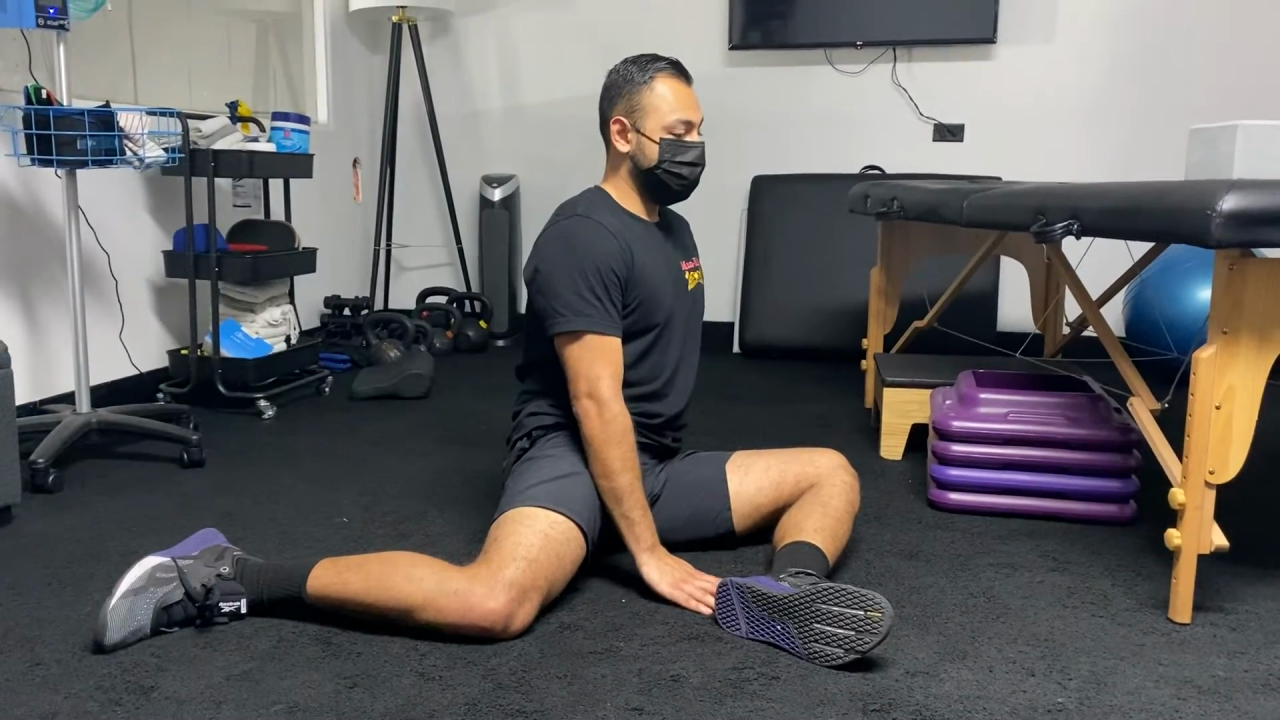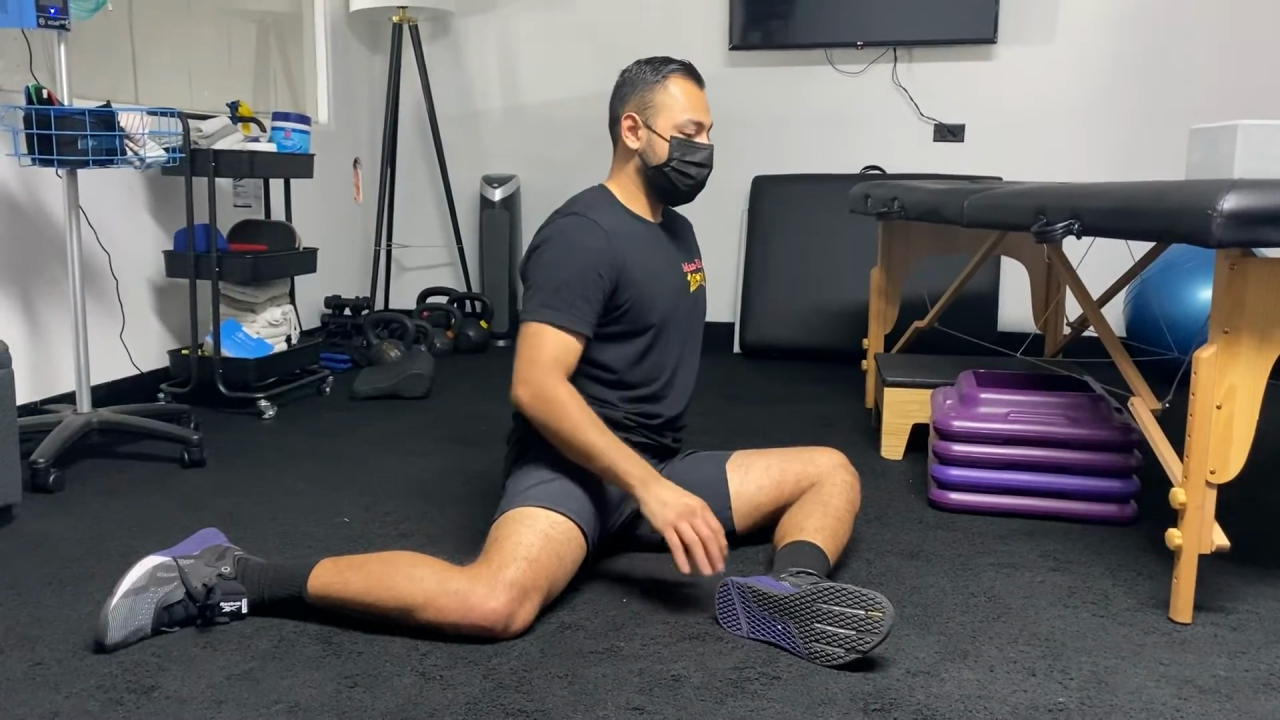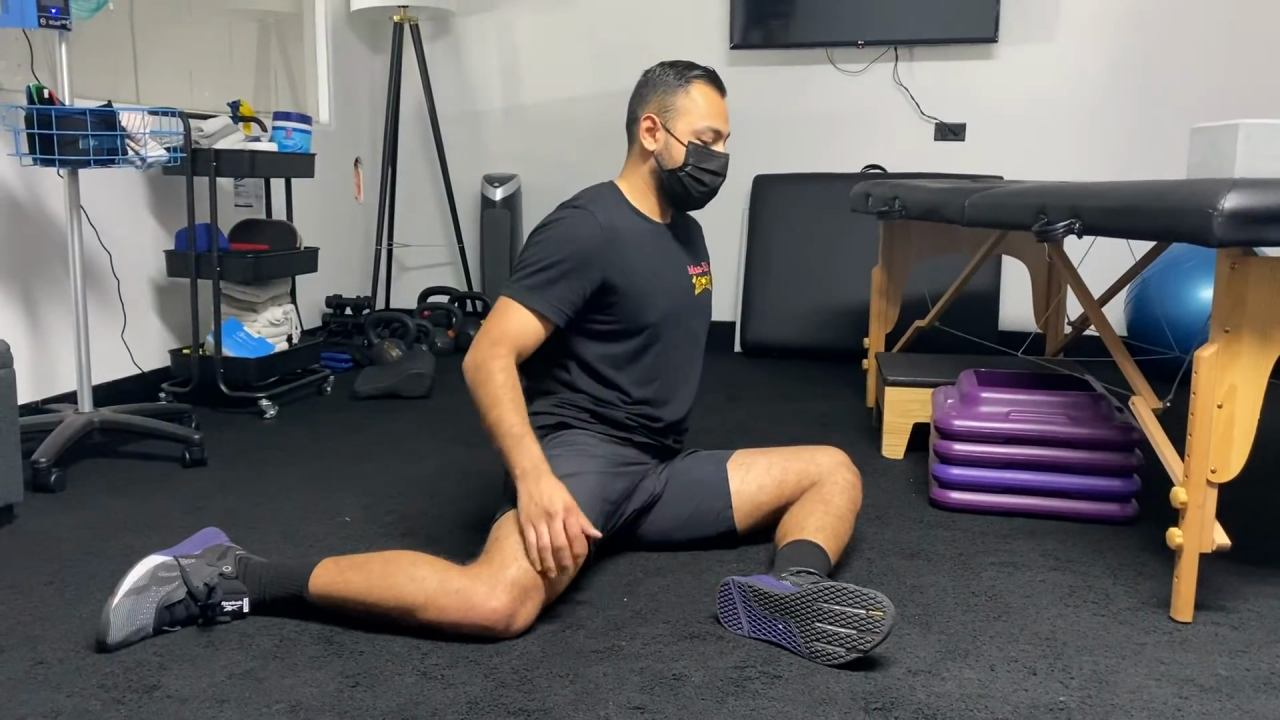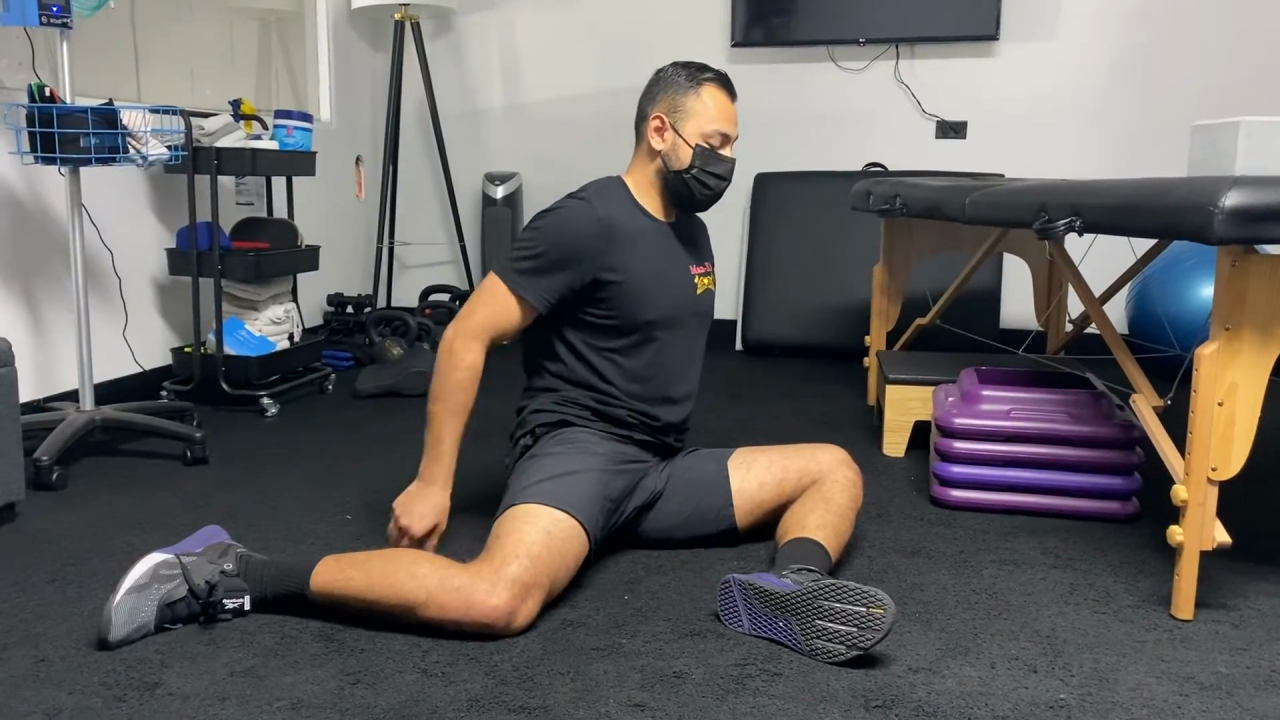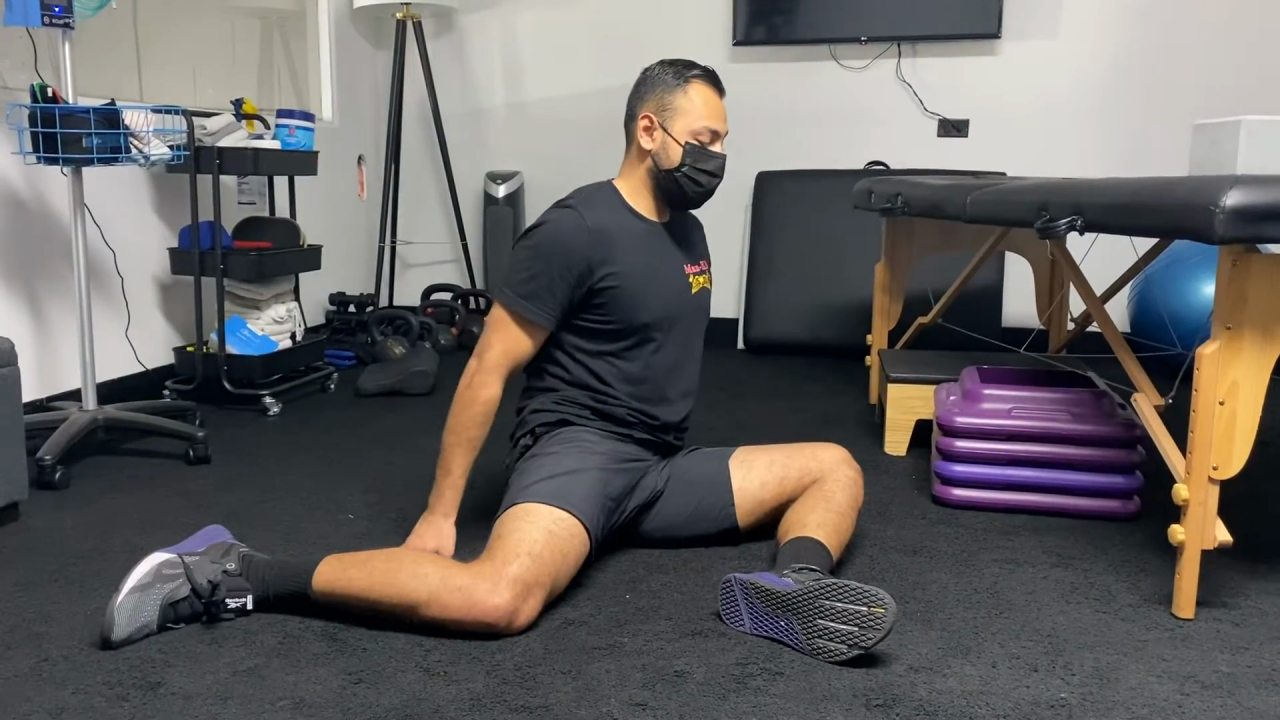
dt=0.5s
person 1, frame 1
left shoulder: (674, 229)
right shoulder: (584, 237)
right elbow: (596, 402)
left wrist: (667, 490)
right wrist: (649, 553)
left hip: (656, 463)
right hip: (571, 454)
left knee: (830, 474)
right knee: (494, 603)
left ankle: (786, 596)
right ankle: (226, 580)
person 1, frame 2
left shoulder: (677, 232)
right shoulder: (583, 235)
right elbow: (535, 385)
left wrist: (660, 477)
right wrist: (645, 484)
left hip: (655, 465)
right hip: (580, 462)
left knee: (831, 472)
right knee: (495, 603)
left ankle: (786, 595)
right ankle: (226, 580)
person 1, frame 3
left shoulder: (686, 233)
right shoulder: (587, 229)
right elbow: (488, 357)
left wrist: (668, 454)
right wrist: (534, 475)
left hip: (659, 468)
right hip: (580, 454)
left knee: (833, 471)
right knee: (496, 602)
left ankle: (785, 595)
right ankle: (228, 579)
person 1, frame 4
left shoulder: (691, 233)
right shoulder: (587, 222)
right elbow: (466, 338)
left wrist: (671, 449)
right wrist: (434, 479)
left hip: (661, 466)
right hip: (578, 449)
left knee: (835, 469)
right knee: (496, 600)
left ankle: (789, 592)
right ankle: (231, 577)
person 1, frame 5
left shoulder: (688, 233)
right shoulder: (578, 230)
right elbow: (487, 371)
left wrist: (669, 453)
right wrist: (440, 514)
left hip: (662, 466)
right hip: (577, 449)
left knee: (836, 467)
right knee: (498, 598)
left ankle: (789, 592)
right ankle: (233, 577)
